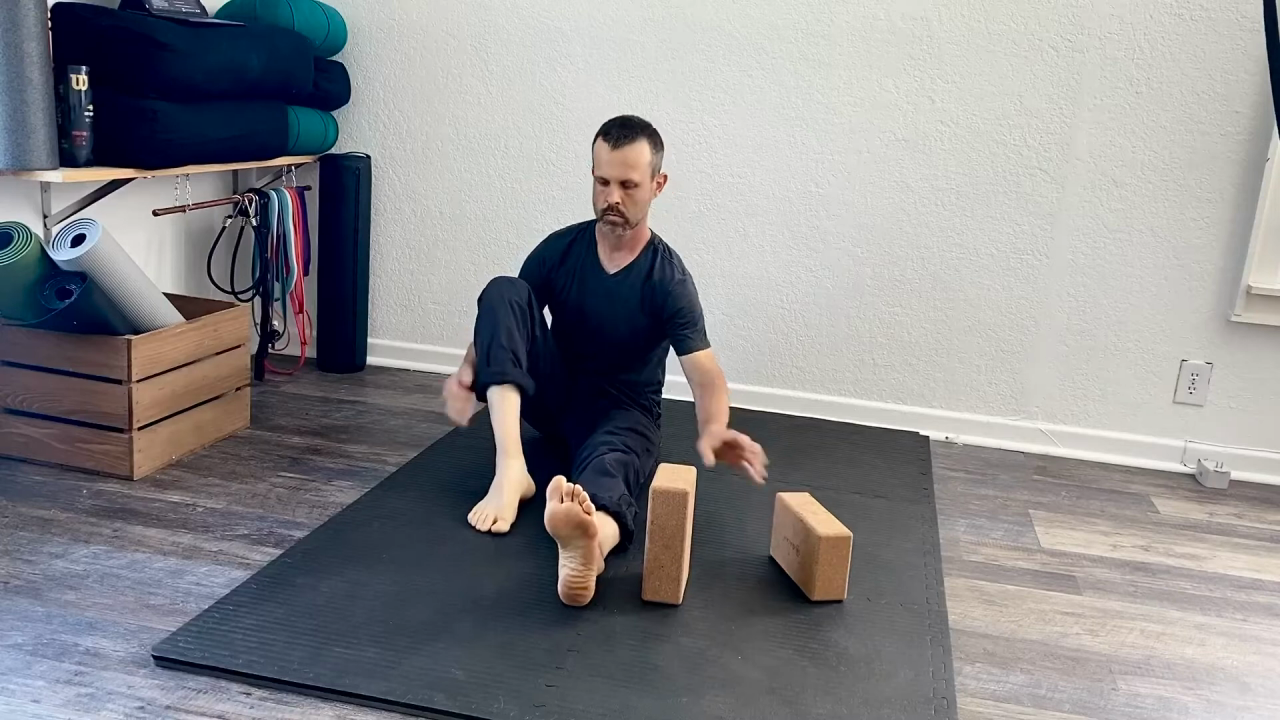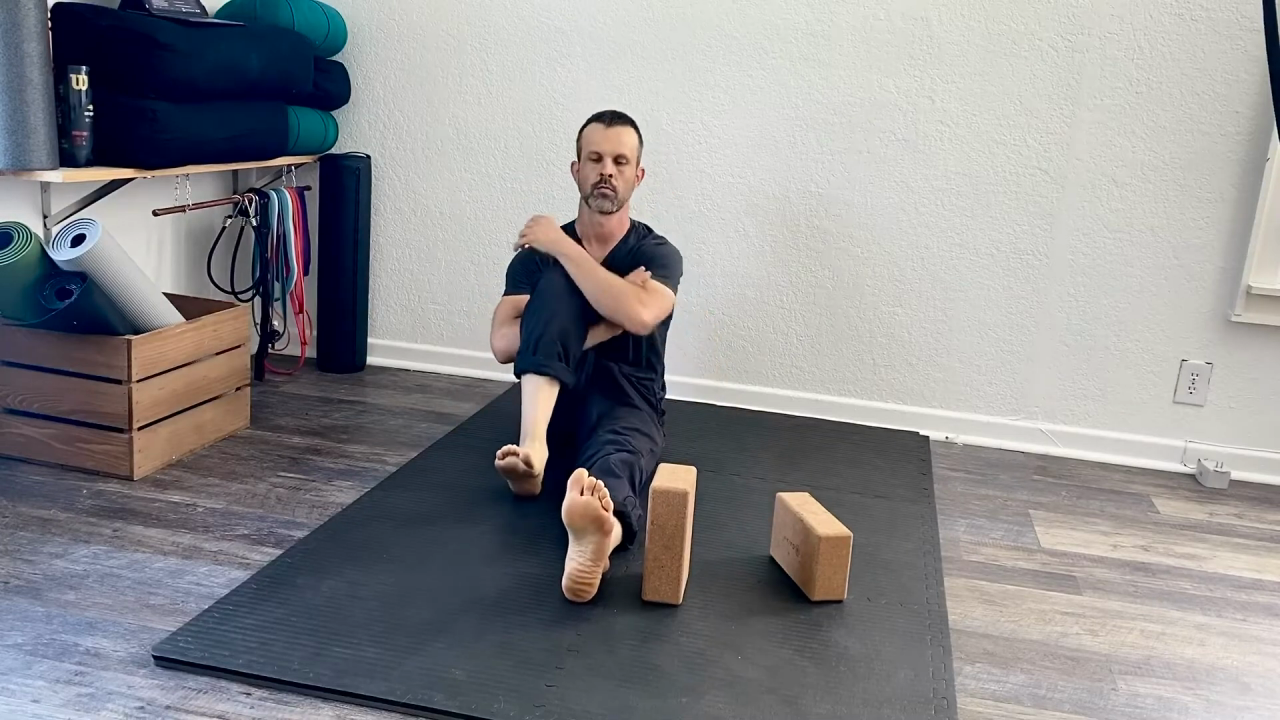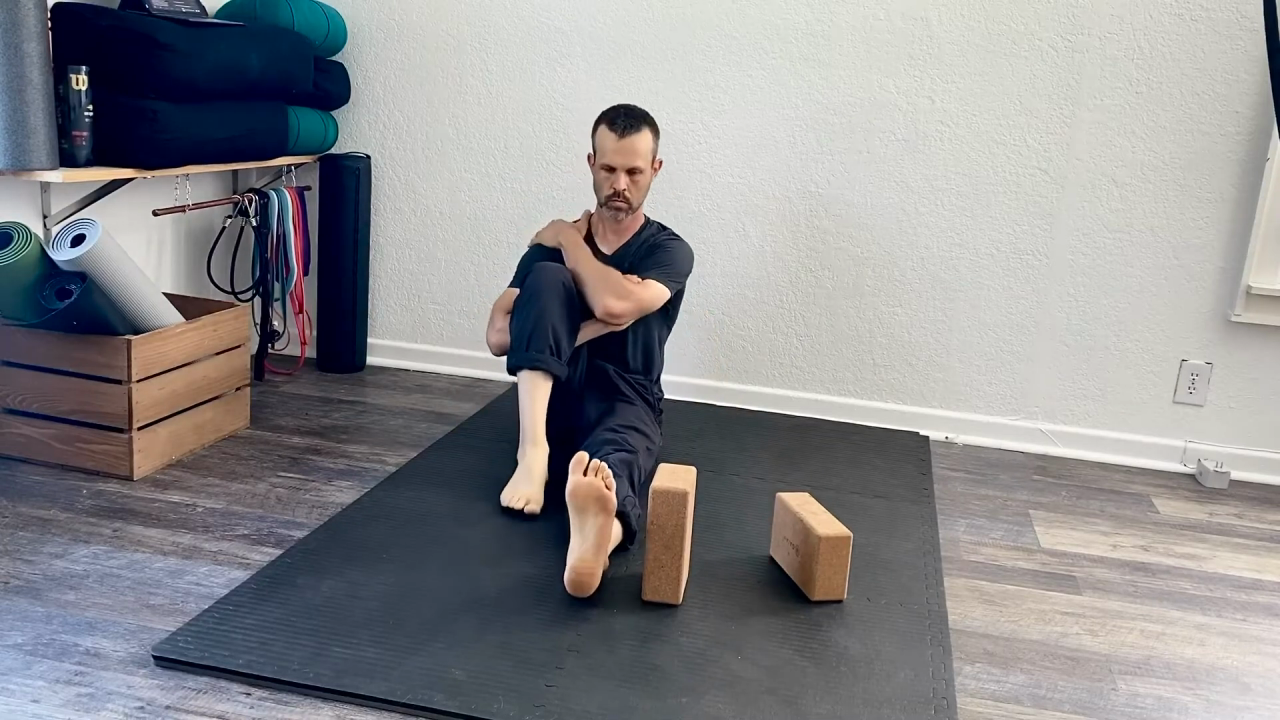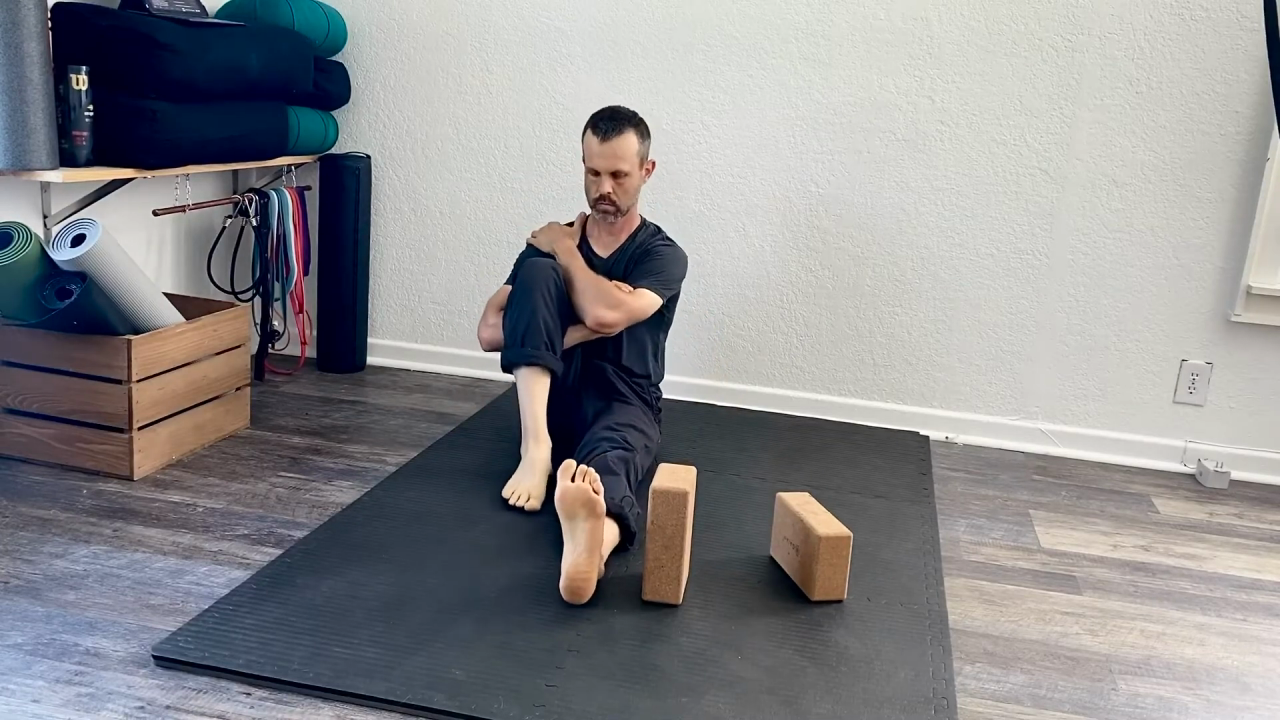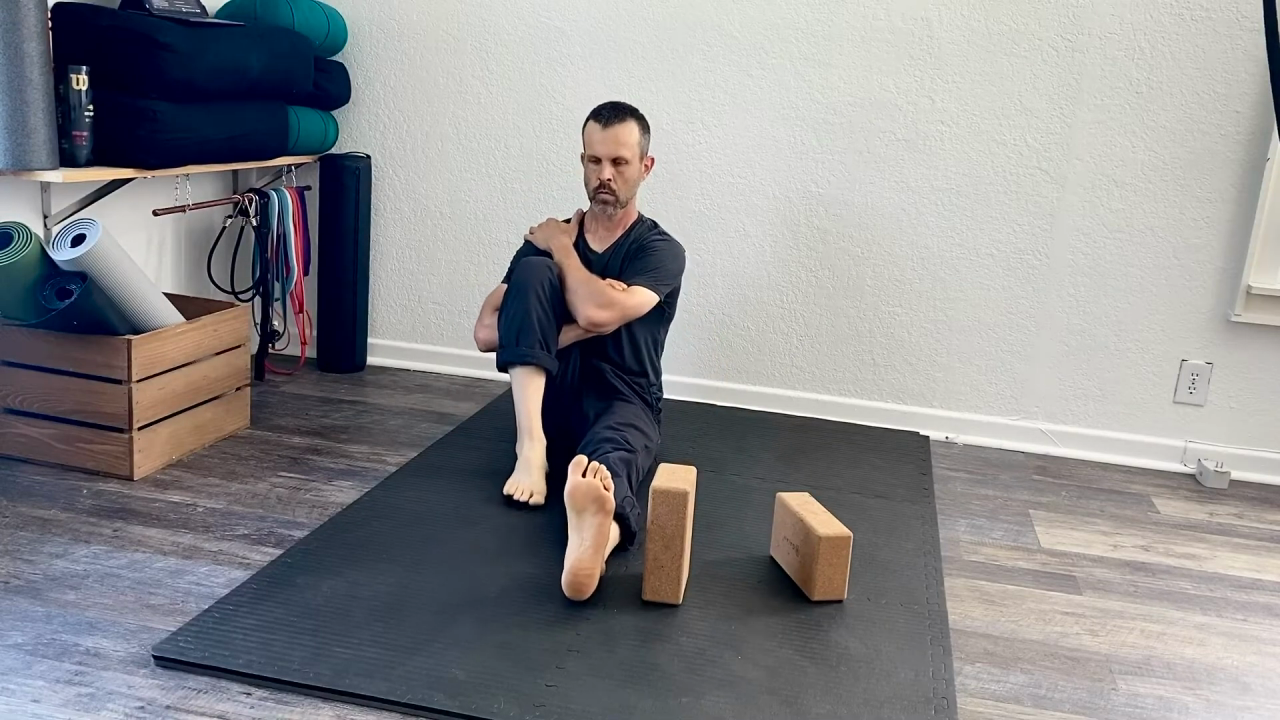
dt=1s
person 1, frame 1
left shoulder: (669, 280)
right shoulder: (558, 250)
left elbow: (706, 375)
right elbow: (498, 322)
left wrist: (713, 429)
right wrist: (470, 373)
left hip: (623, 409)
right hip: (552, 393)
left knee: (608, 469)
right knee: (504, 291)
left ankle: (588, 543)
right ankle: (510, 468)
person 1, frame 2
left shoulder: (657, 253)
right shoulder: (535, 255)
left elbow: (640, 318)
right elbow: (503, 344)
left wrist: (563, 246)
right wrist: (606, 324)
left hip: (627, 406)
right hip: (555, 402)
left knee: (612, 469)
right knee: (556, 288)
left ankle: (595, 541)
right ankle: (533, 448)
person 1, frame 3
left shoulder: (669, 251)
right shoulder: (549, 246)
left elbow: (615, 304)
right elbow: (497, 337)
left wrist: (571, 241)
right wrist: (595, 326)
left hip: (624, 406)
right hip: (555, 403)
left knee: (611, 465)
right knee: (547, 277)
left ankle: (594, 541)
right ankle: (533, 452)
person 1, frame 4
left shoulder: (663, 255)
right shoulder: (548, 245)
left elbow: (605, 313)
right elbow: (489, 332)
left wrist: (565, 248)
right wrist: (584, 330)
left hip: (622, 405)
right hip: (552, 400)
left knee: (608, 463)
right knee: (539, 275)
left ankle: (590, 547)
right ankle: (536, 446)
person 1, frame 5
left shoulder: (661, 251)
right shoulder: (544, 242)
left elbow: (598, 312)
right elbow: (486, 332)
left wrist: (561, 247)
right wrist: (581, 329)
left hip: (623, 404)
right hip: (551, 399)
left knee: (609, 463)
right knee: (533, 272)
left ankle: (591, 544)
right ankle: (532, 446)
